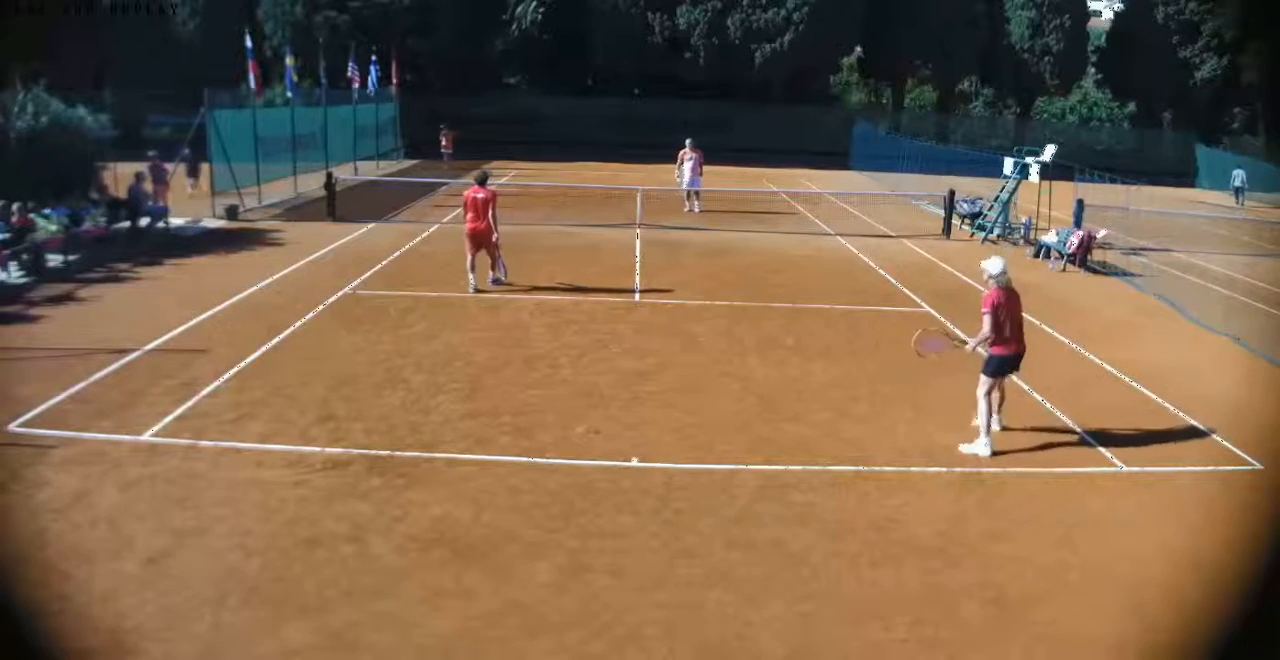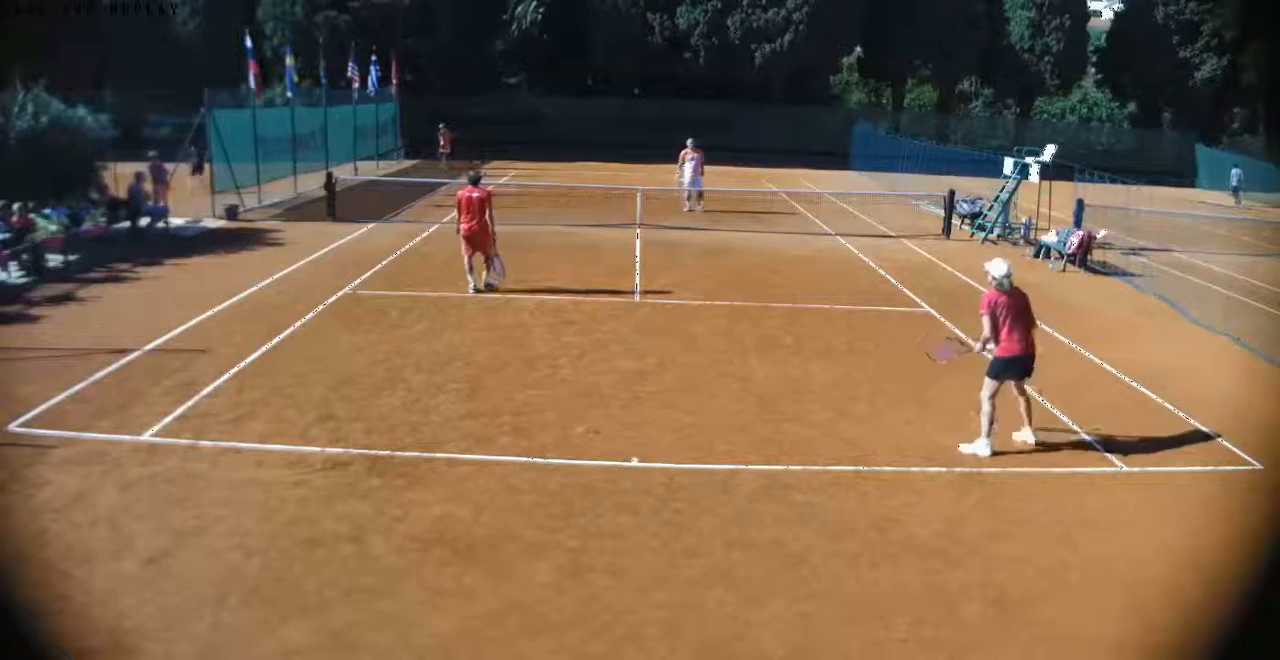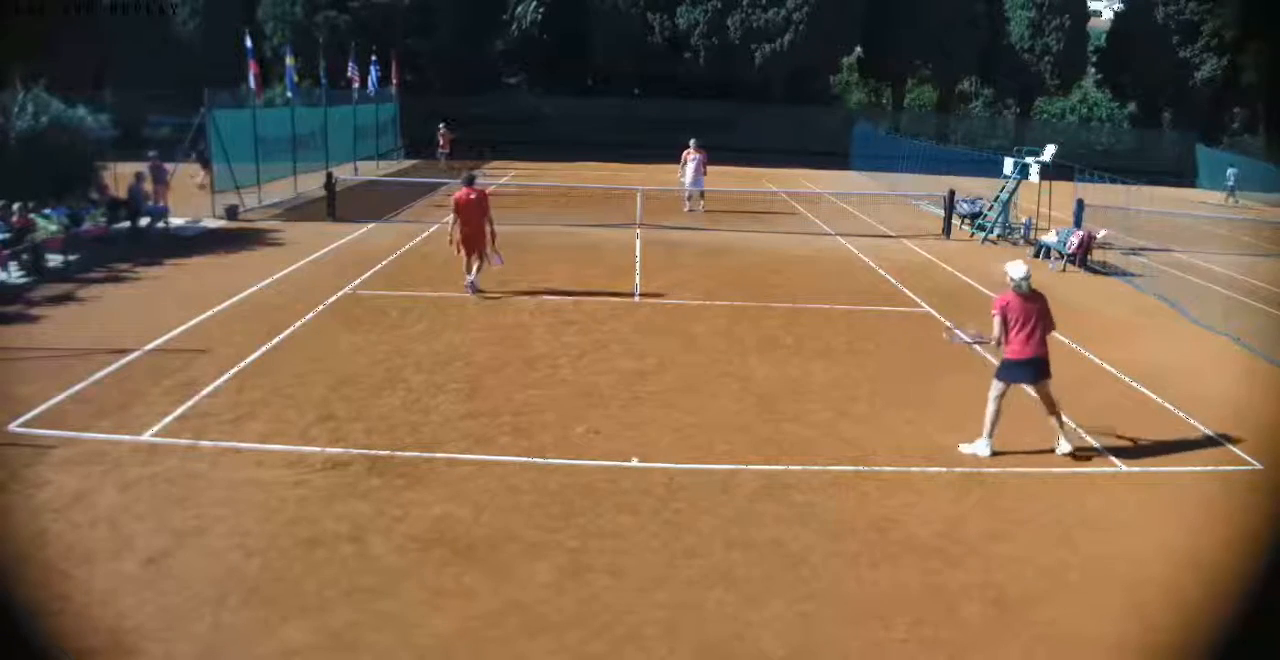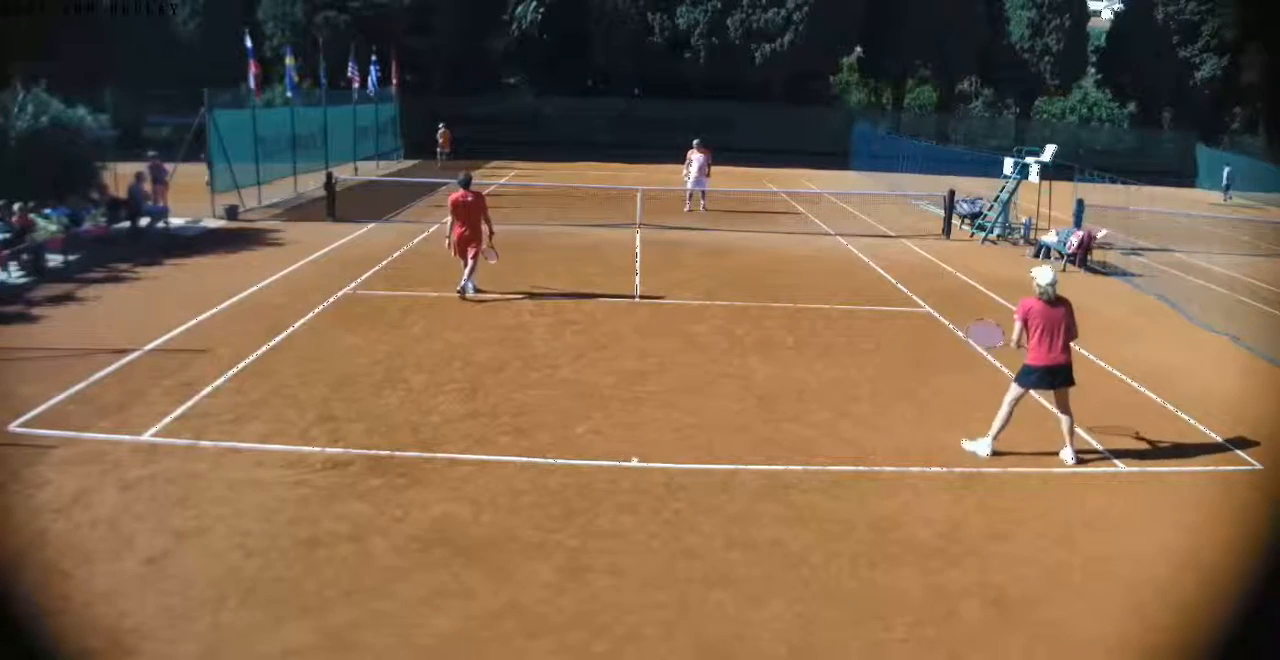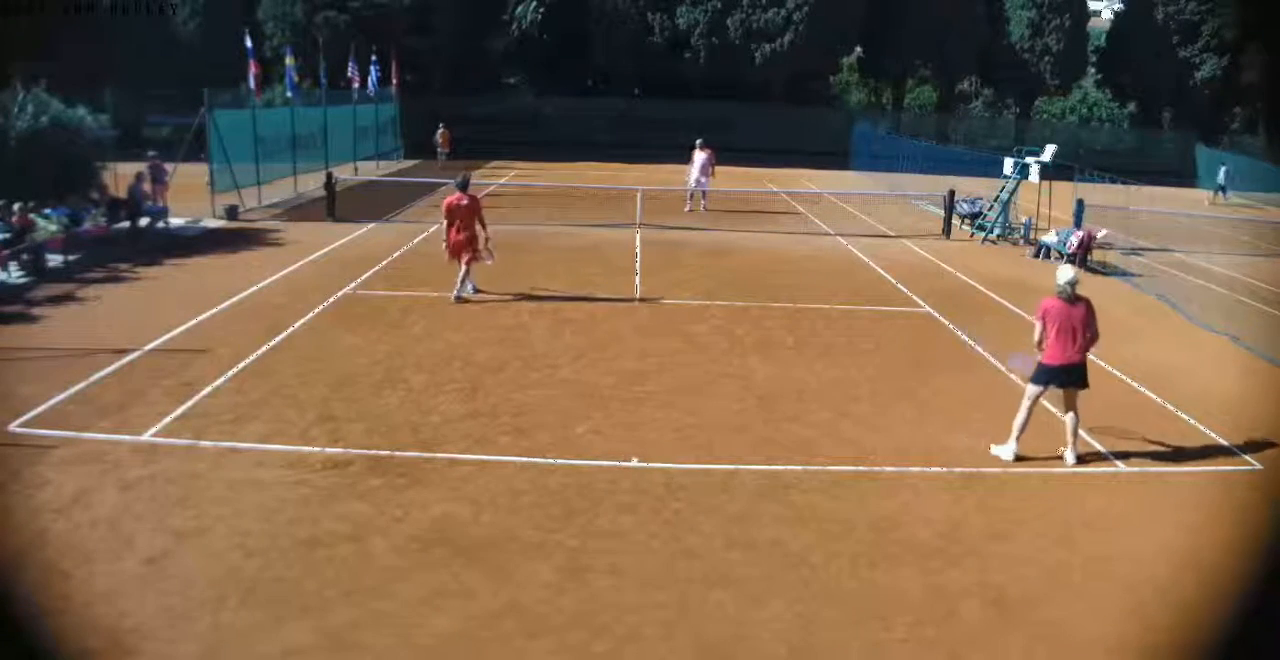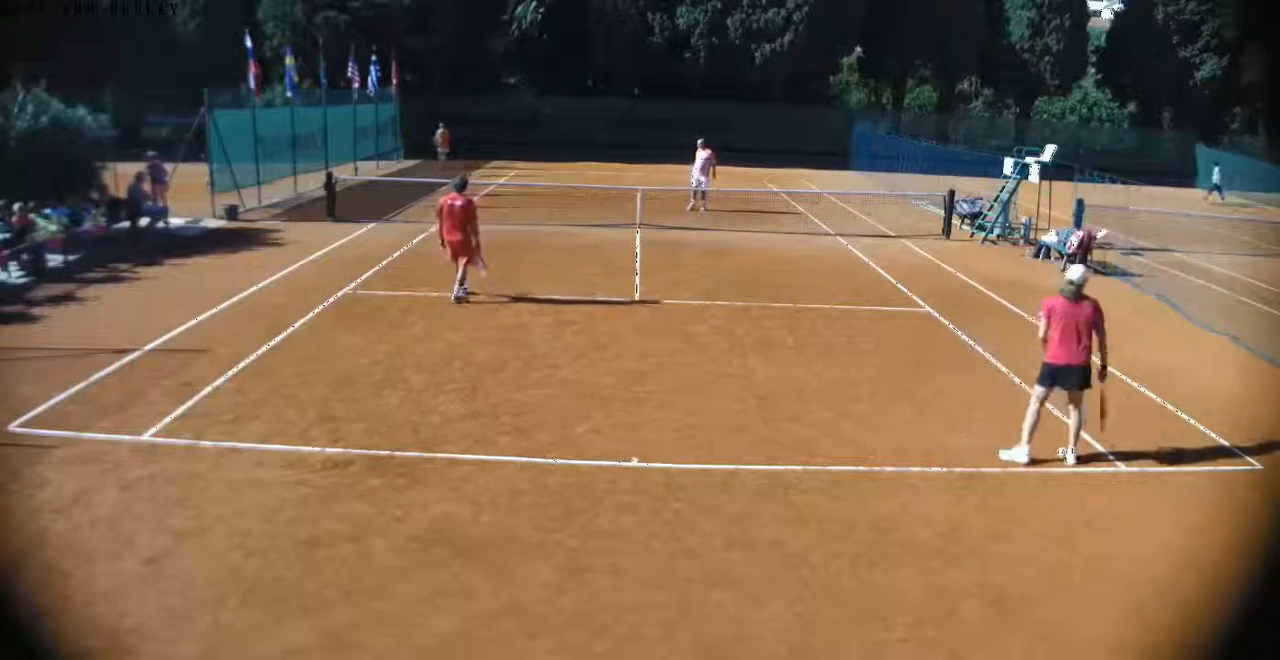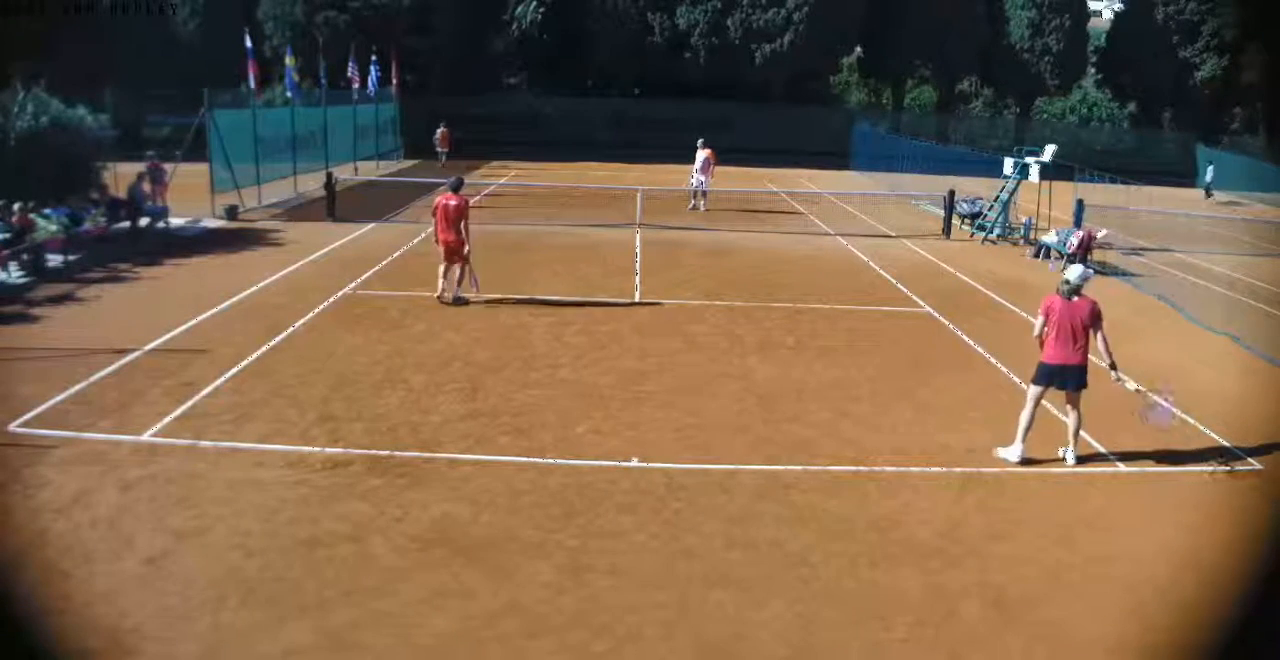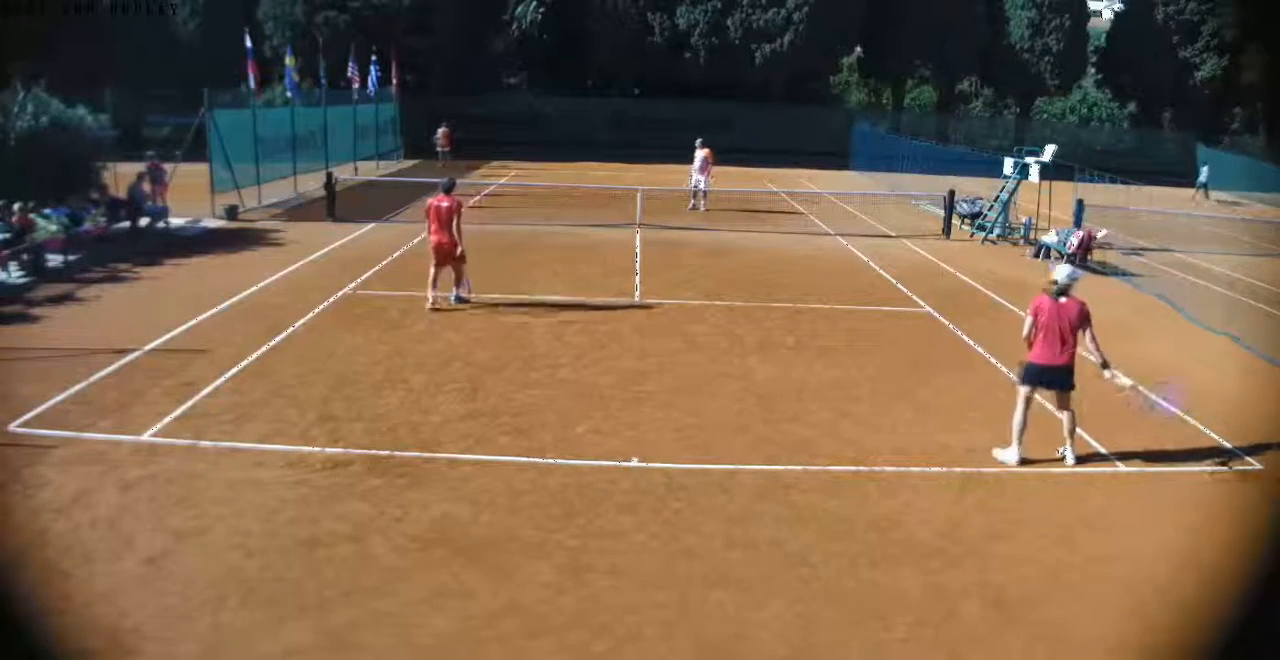
dt=0.2s
person 1, frame 1
left shoulder: (990, 296)
right shoulder: (1012, 293)
left elbow: (987, 332)
left wrist: (974, 343)
right wrist: (983, 340)
left hip: (1002, 352)
right hip: (1018, 350)
left knee: (982, 394)
right knee: (998, 383)
left ankle: (983, 443)
right ankle: (995, 418)
person 1, frame 2
left shoulder: (989, 298)
right shoulder: (1020, 295)
left elbow: (987, 334)
right elbow: (1032, 324)
left wrist: (980, 344)
left hip: (1006, 354)
right hip: (1027, 352)
left knee: (987, 396)
right knee: (1020, 391)
left ankle: (984, 443)
right ankle: (1028, 431)
person 1, frame 3
left shoulder: (1003, 300)
right shoulder: (1040, 298)
left elbow: (997, 335)
right elbow: (1050, 327)
left wrist: (996, 341)
left hip: (1015, 358)
right hip: (1039, 357)
left knee: (994, 398)
right knee: (1047, 400)
left ankle: (984, 444)
right ankle: (1063, 442)
person 1, frame 4
left shoulder: (1027, 305)
right shoulder: (1065, 305)
left elbow: (1016, 339)
right elbow: (1073, 334)
left wrist: (1019, 345)
left hip: (1036, 364)
right hip: (1062, 364)
left knee: (1009, 402)
right knee: (1063, 407)
left ankle: (986, 443)
right ankle: (1069, 451)
person 1, frame 5
left shoulder: (1046, 304)
right shoulder: (1085, 305)
left elbow: (1037, 338)
right elbow: (1094, 336)
left wrist: (1042, 352)
left hip: (1051, 363)
right hip: (1076, 364)
left knee: (1028, 402)
right knee: (1071, 407)
left ankle: (1011, 447)
right ankle: (1070, 451)
person 1, frame 6
left shoulder: (1051, 303)
right shoulder: (1093, 305)
left elbow: (1042, 335)
right elbow: (1101, 338)
right wrist: (1103, 365)
left hip: (1054, 362)
right hip: (1080, 365)
left knee: (1036, 404)
right knee: (1075, 408)
left ankle: (1023, 450)
right ankle: (1071, 452)
person 1, frame 7
left shoulder: (1050, 301)
right shoulder: (1091, 306)
left elbow: (1037, 333)
right elbow: (1100, 339)
right wrist: (1112, 366)
left hip: (1050, 361)
right hip: (1076, 365)
left knee: (1031, 403)
right knee: (1073, 408)
left ankle: (1017, 449)
right ankle: (1070, 452)
person 1, frame 8
left shoulder: (1039, 301)
right shoulder: (1080, 307)
left elbow: (1025, 334)
right elbow: (1090, 339)
right wrist: (1104, 365)
left hip: (1037, 362)
right hip: (1063, 366)
left knee: (1022, 405)
right knee: (1065, 409)
left ankle: (1014, 451)
right ankle: (1069, 452)
